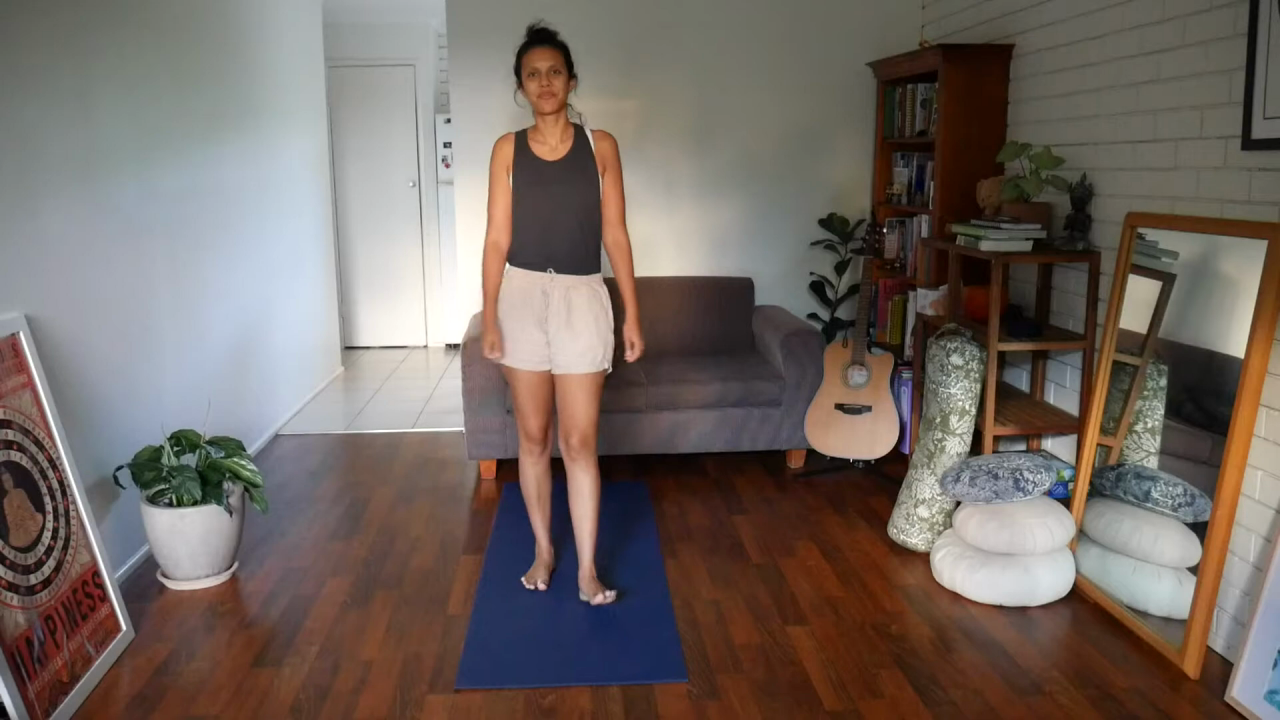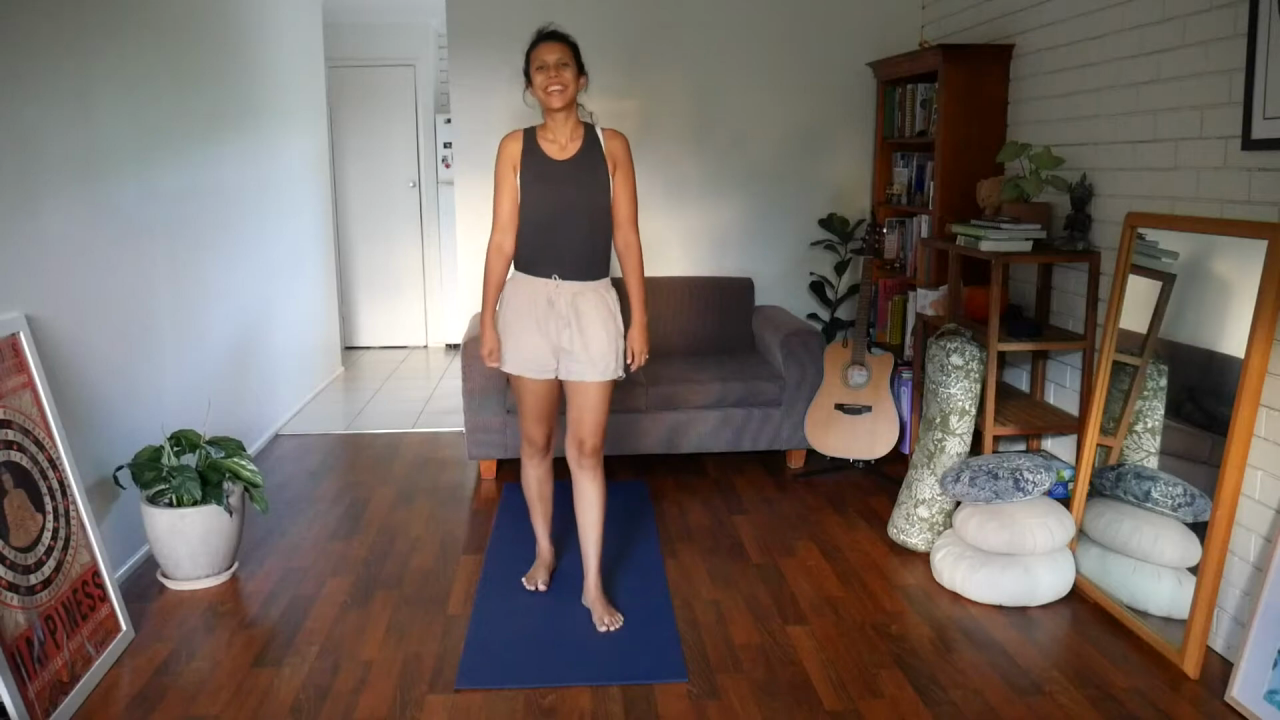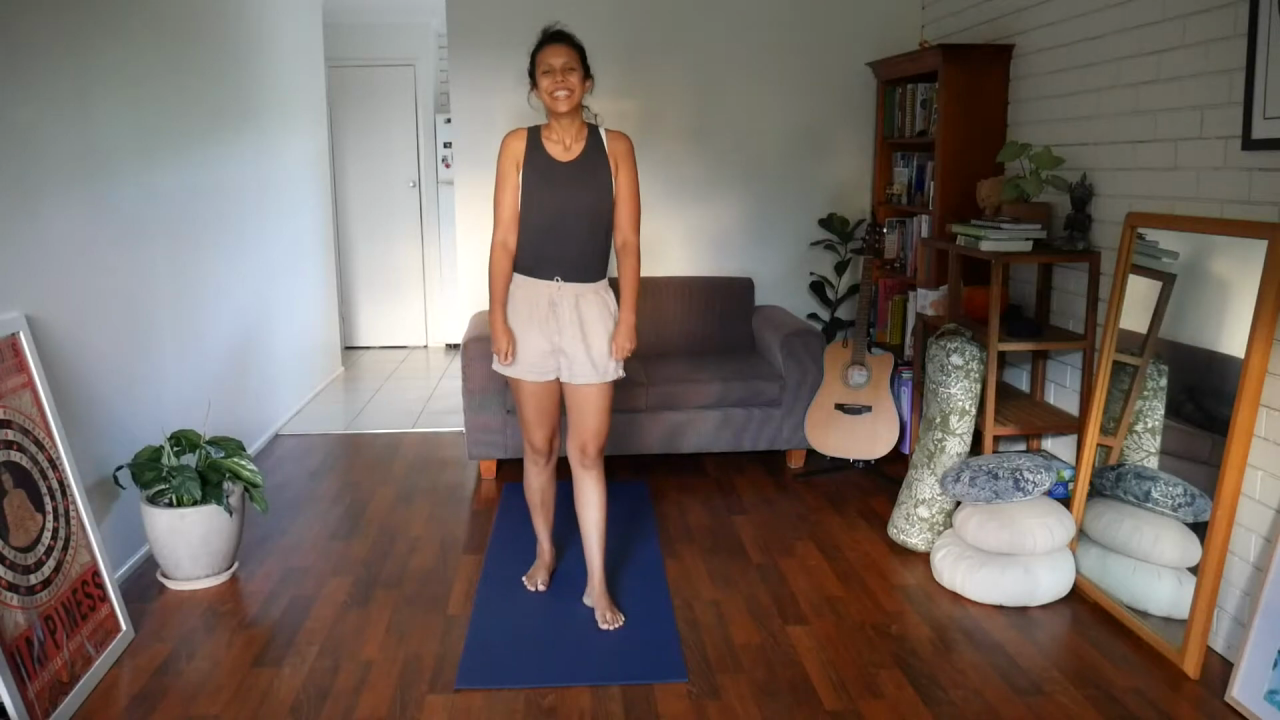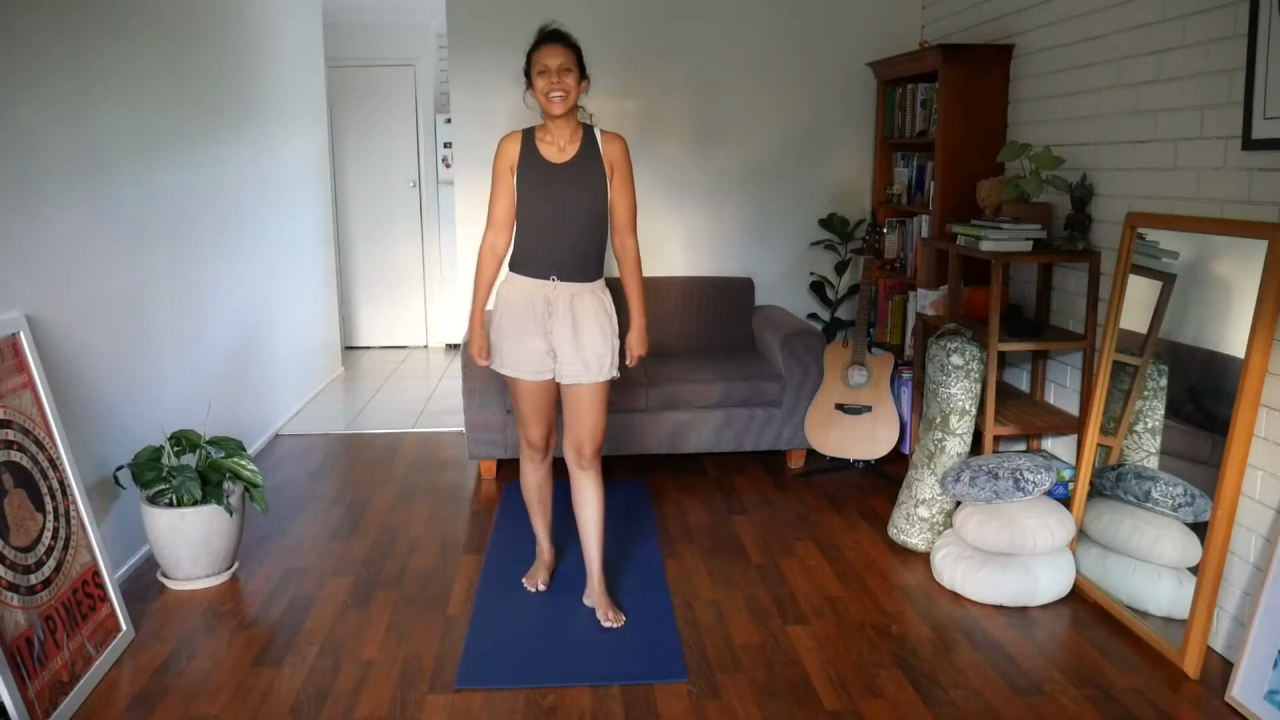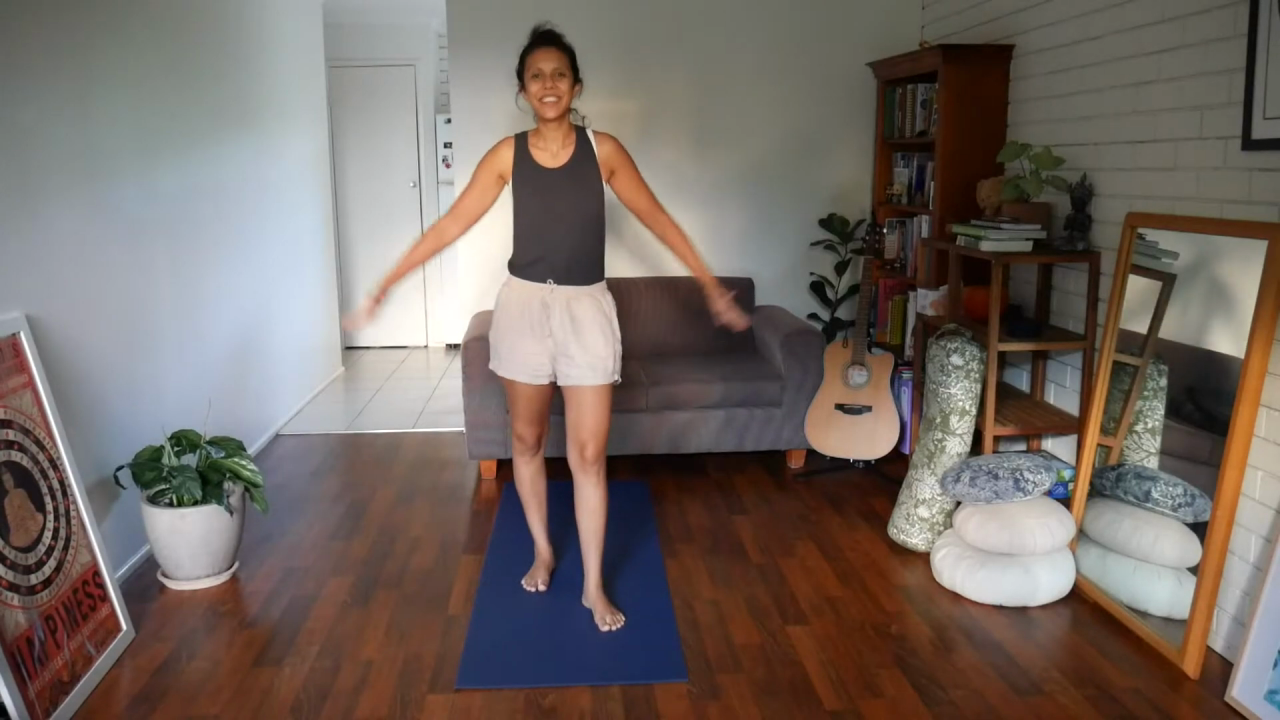
dt=0.4s
person 1, frame 1
left shoulder: (600, 146)
right shoulder: (508, 149)
left elbow: (615, 234)
right elbow: (497, 237)
left wrist: (632, 314)
right wrist: (489, 313)
left hip: (582, 299)
right hip: (524, 297)
left knee: (580, 442)
right knee: (533, 437)
left ankle: (588, 570)
right ankle: (543, 551)
person 1, frame 2
left shoulder: (611, 145)
right shoulder: (514, 147)
left elbow: (627, 236)
right elbow: (502, 238)
left wrist: (639, 319)
right wrist: (488, 318)
left hip: (592, 304)
right hip: (529, 302)
left knee: (586, 451)
right knee: (535, 441)
left ankle: (593, 584)
right ankle: (544, 551)
person 1, frame 3
left shoulder: (615, 146)
right shoulder: (517, 145)
left elbow: (627, 239)
right elbow: (504, 238)
left wrist: (627, 316)
right wrist: (498, 317)
left hip: (591, 305)
right hip: (529, 303)
left knee: (587, 452)
right knee: (539, 446)
left ankle: (596, 582)
right ankle: (544, 550)
person 1, frame 4
left shoulder: (610, 148)
right shoulder: (513, 147)
left elbow: (626, 239)
right elbow: (496, 236)
left wrist: (638, 320)
right wrist: (476, 317)
left hip: (587, 305)
right hip: (523, 303)
left knee: (584, 453)
right knee: (535, 444)
left ankle: (596, 583)
right ankle: (544, 551)
person 1, frame 5
left shoulder: (603, 149)
right shoulder: (506, 154)
left elbow: (656, 218)
right elbow: (451, 225)
left wrist: (710, 285)
right wrist: (386, 284)
left hip: (587, 308)
right hip: (524, 306)
left knee: (589, 453)
right knee: (526, 439)
left ankle: (594, 584)
right ankle: (542, 551)
